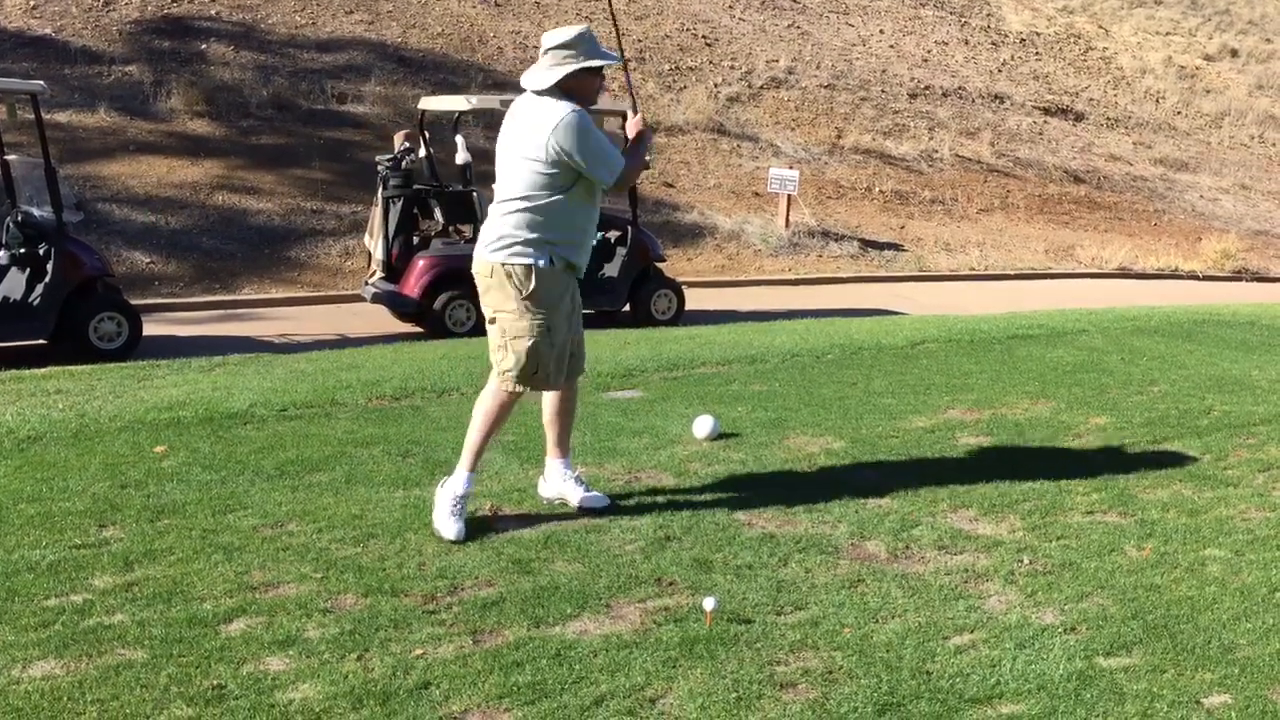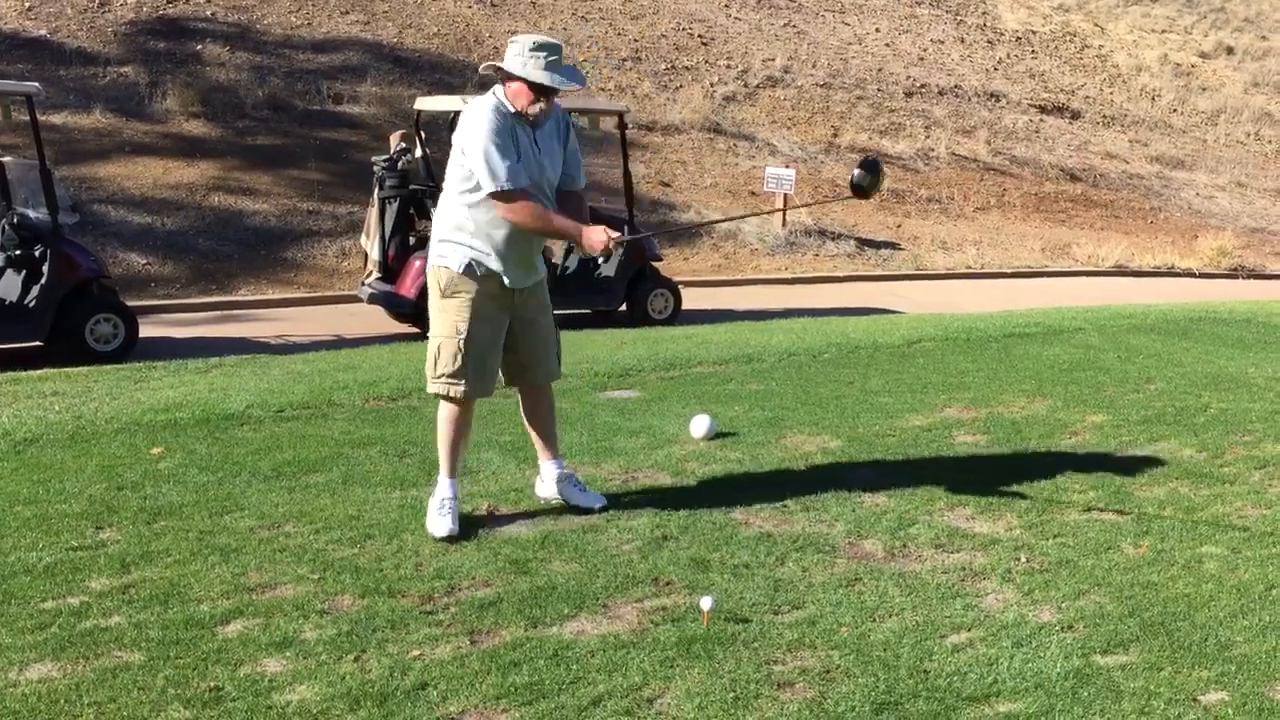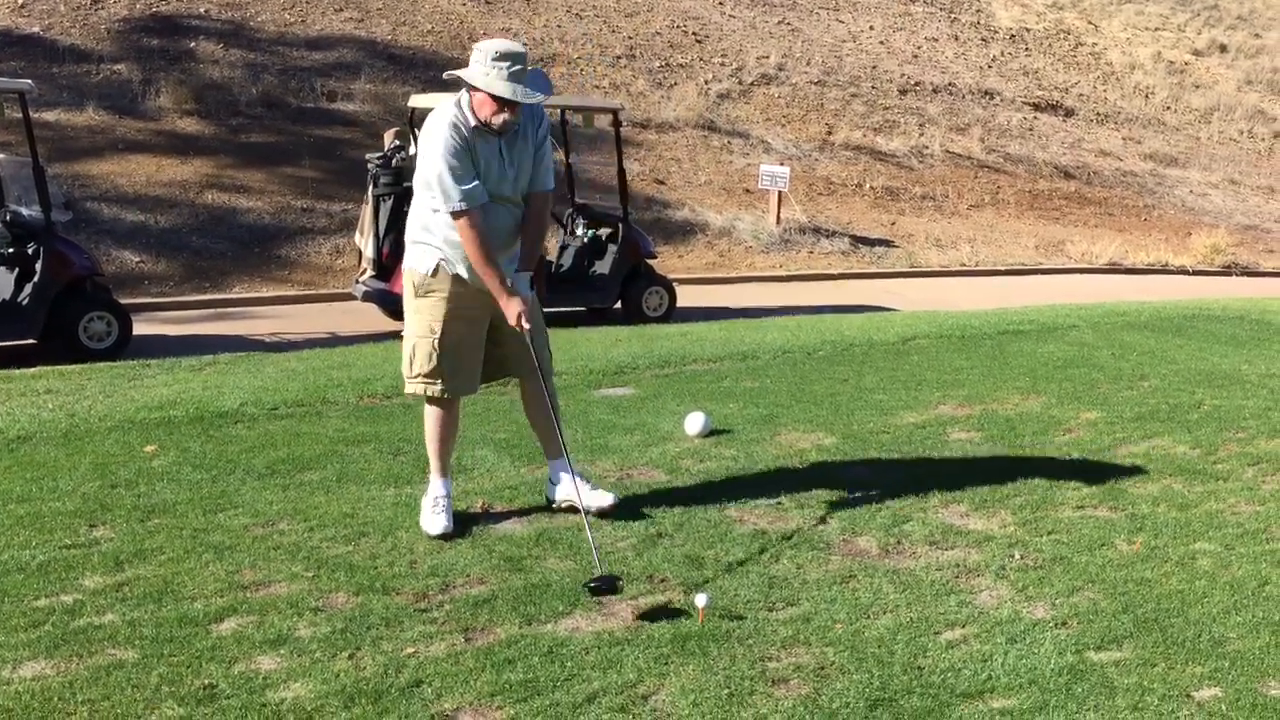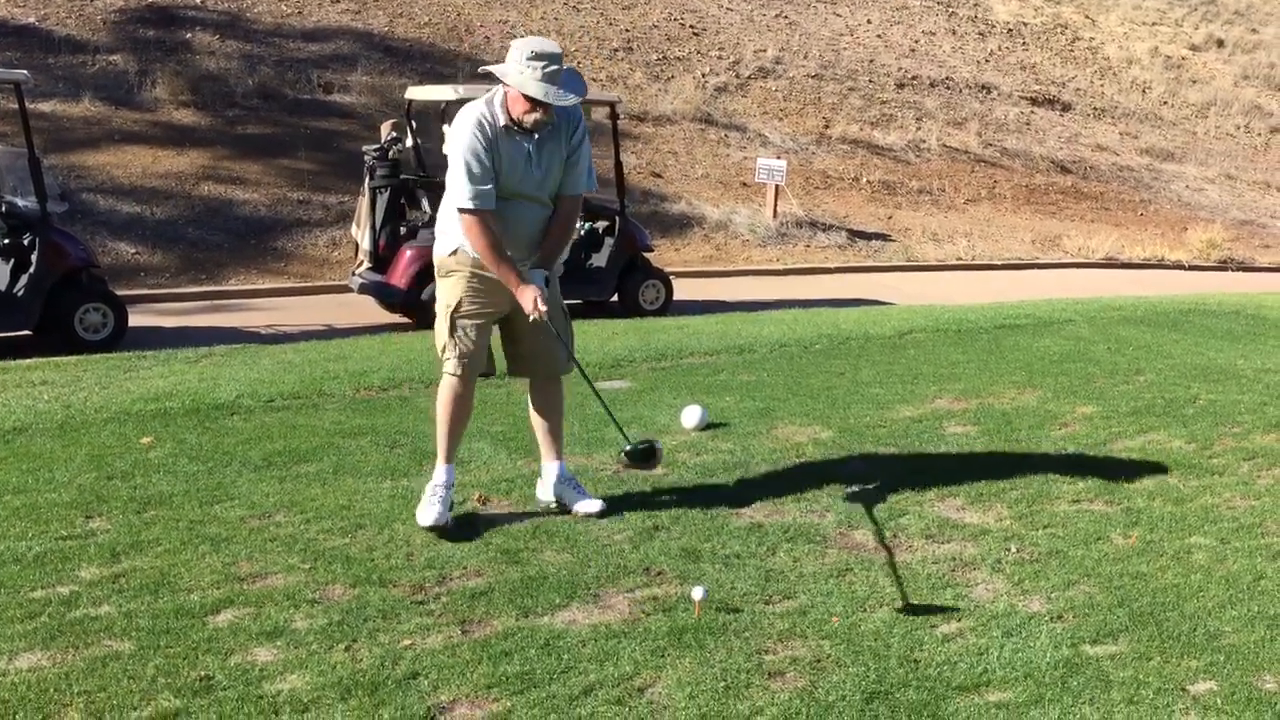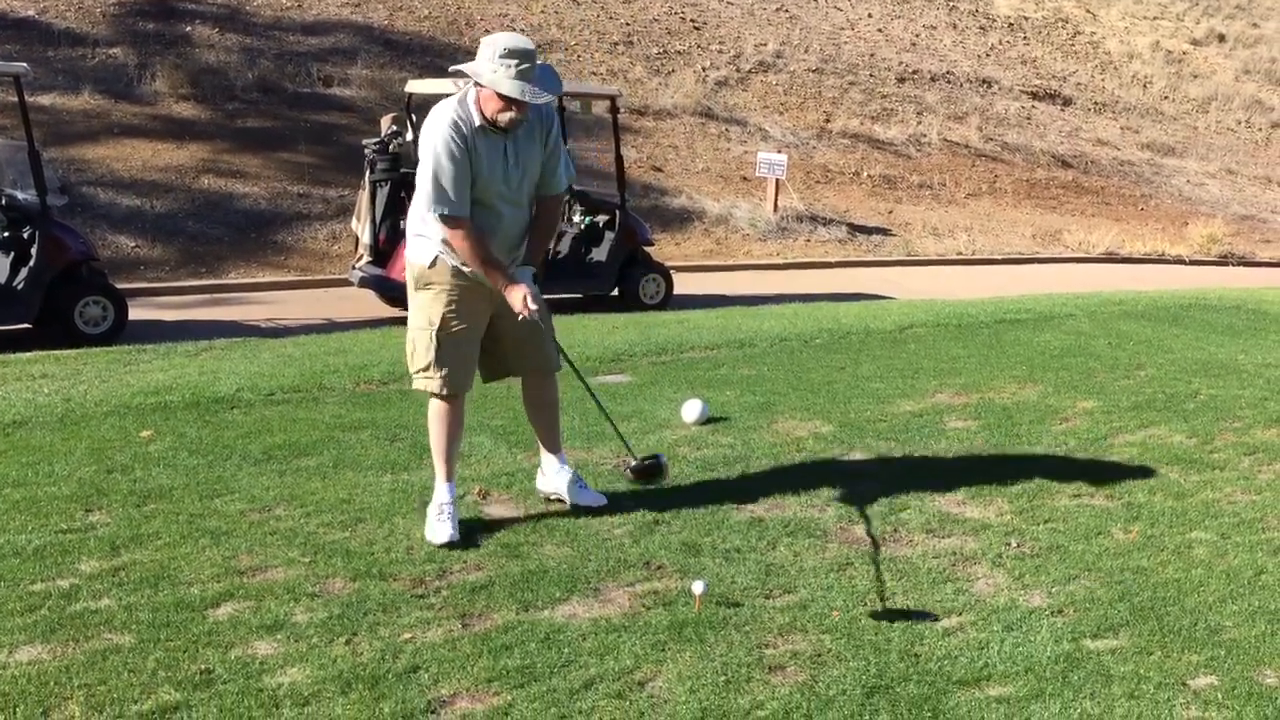
dt=0.4s
person 1, frame 1
left shoulder: (534, 106)
right shoulder: (565, 118)
right elbow: (620, 175)
left wrist: (627, 148)
right wrist: (638, 139)
left hip: (550, 265)
right hip: (521, 267)
left knee: (564, 371)
right knee: (512, 379)
left ankle: (558, 473)
right ankle: (457, 485)
person 1, frame 2
left shoulder: (556, 120)
right shoulder: (484, 119)
left elbow: (571, 190)
right elbow: (511, 204)
left wrist: (584, 232)
right wrist: (579, 234)
left hip: (527, 270)
right hip: (468, 268)
left knee: (539, 377)
right knee: (463, 384)
left ankle: (553, 475)
right ankle: (446, 491)
person 1, frame 3
left shoulder: (532, 119)
right shoulder: (444, 130)
left elbow: (538, 202)
right elbow: (467, 223)
left wrist: (522, 275)
right wrist: (503, 296)
left hip: (508, 267)
right hip: (445, 270)
left knee: (536, 371)
right knee: (444, 387)
left ankle: (560, 477)
right ankle: (438, 490)
person 1, frame 4
left shoulder: (569, 121)
right shoulder: (474, 125)
left elbow: (570, 203)
right elbow: (473, 219)
left wrist: (540, 270)
right wrist: (515, 284)
left hip: (535, 265)
right hip: (470, 259)
left knee: (547, 368)
right knee: (460, 367)
left ankle: (554, 477)
right ankle: (442, 479)
person 1, frame 5
left shoulder: (542, 117)
right shoulder: (447, 126)
left elbow: (551, 200)
right elbow: (456, 227)
left wrist: (526, 270)
right wrist: (505, 286)
left hip: (510, 262)
right hip: (445, 264)
left knee: (539, 364)
right knee: (447, 383)
left ankle: (556, 472)
right ankle: (444, 496)
